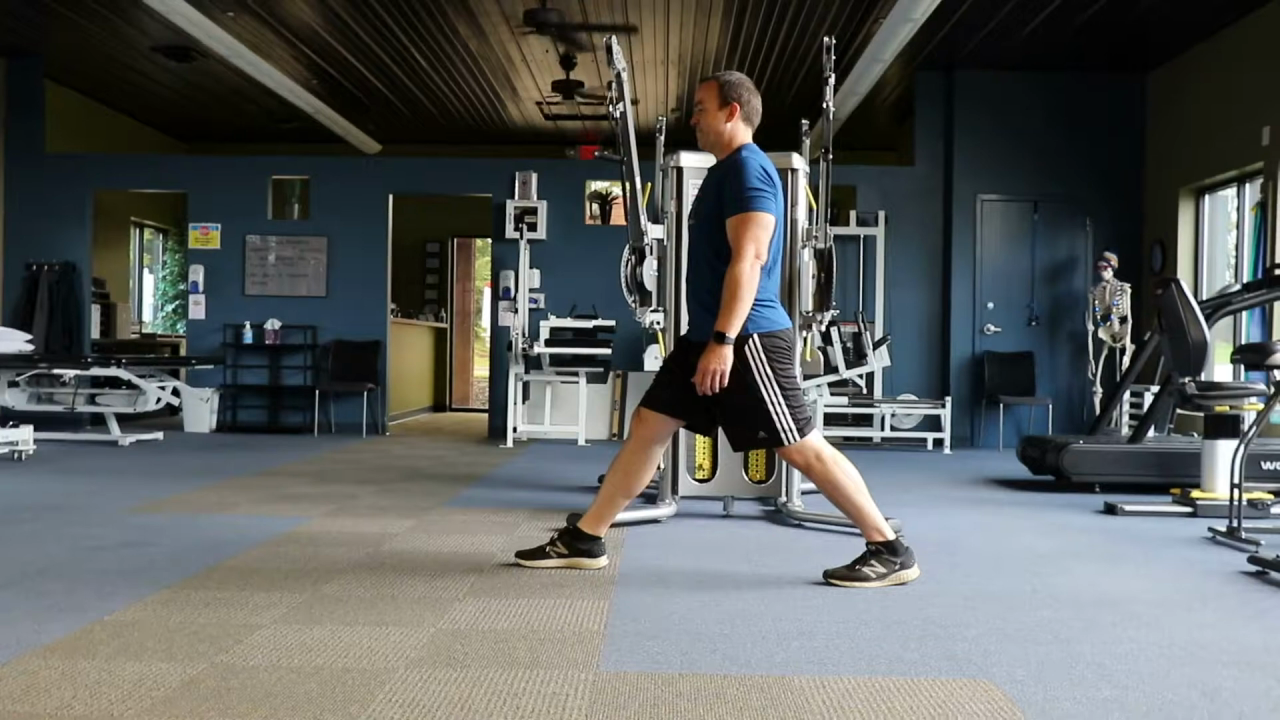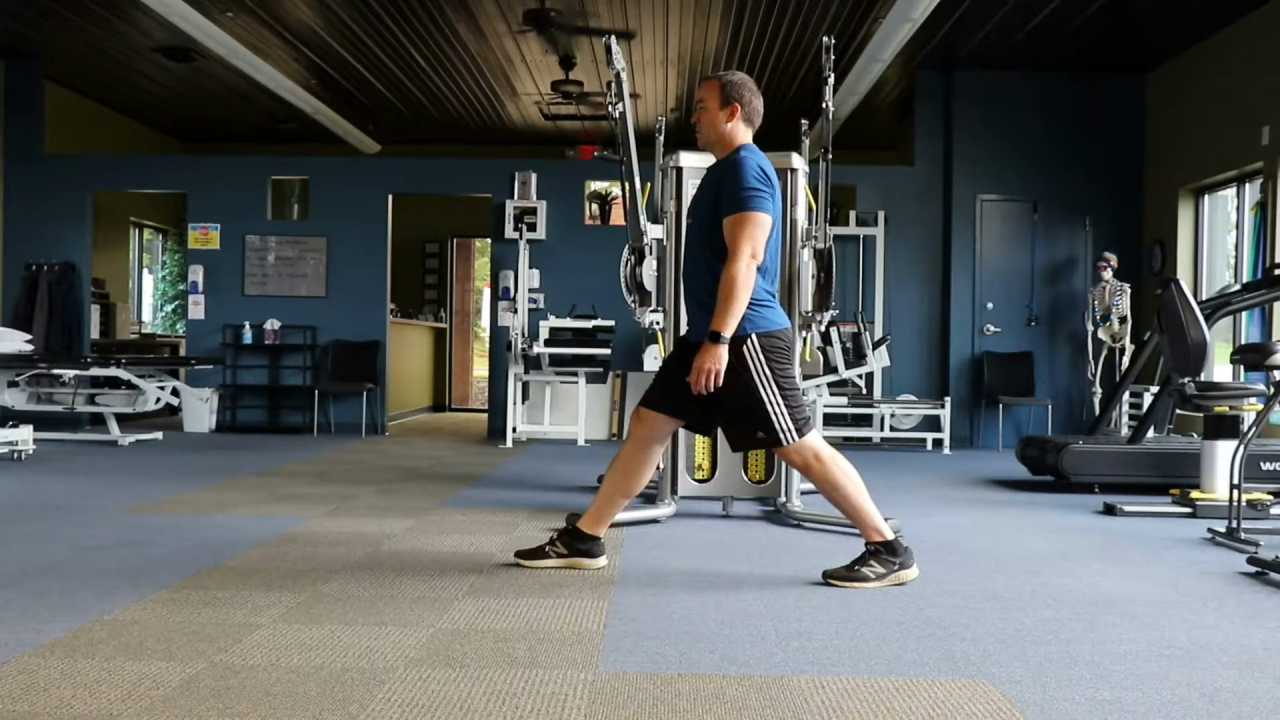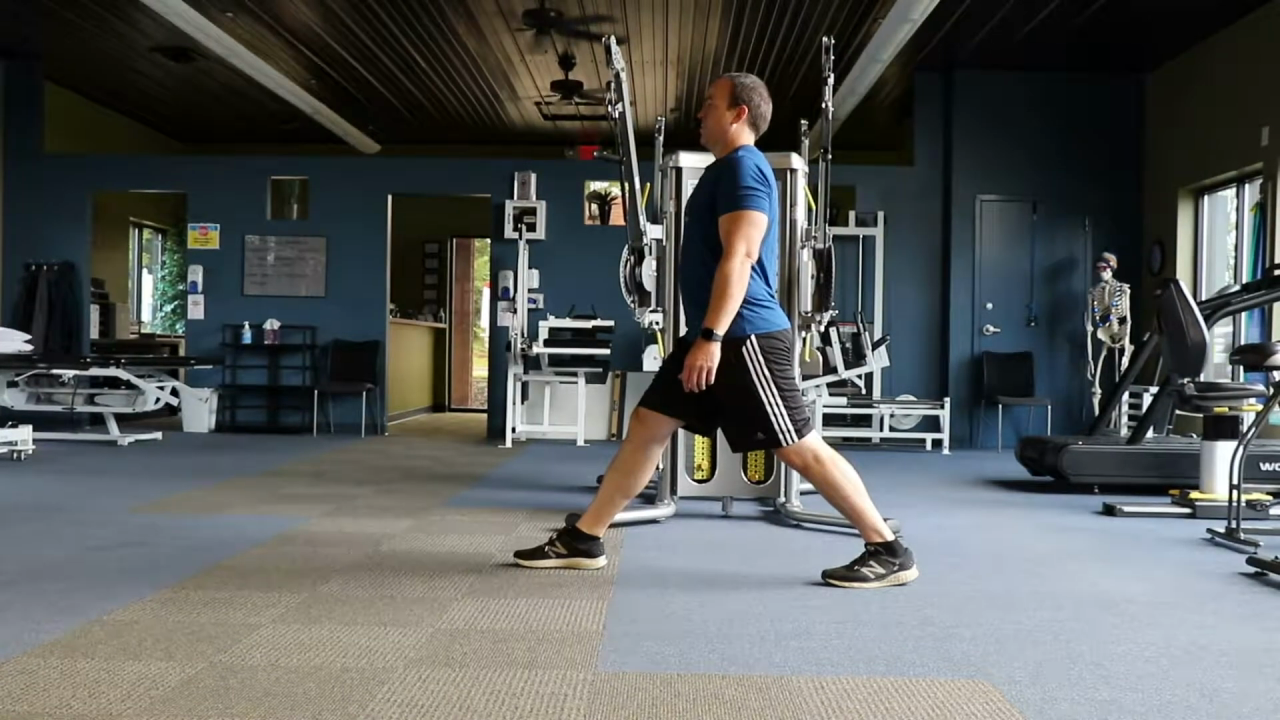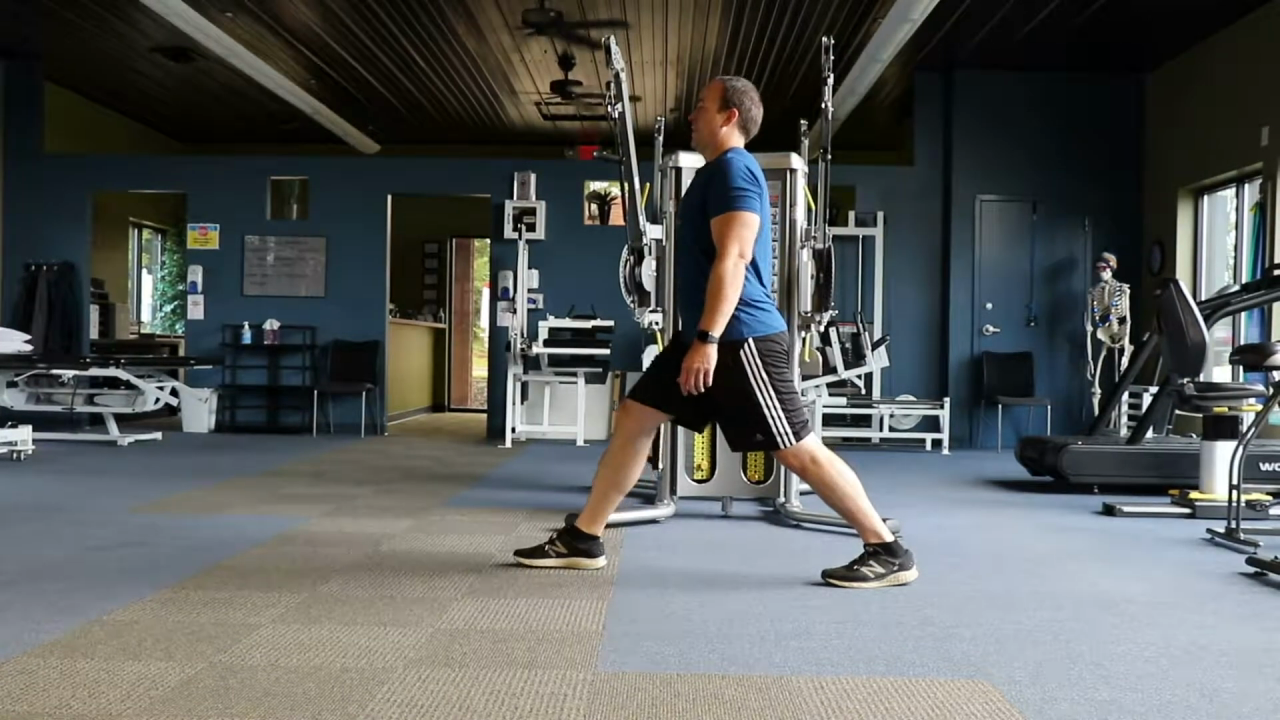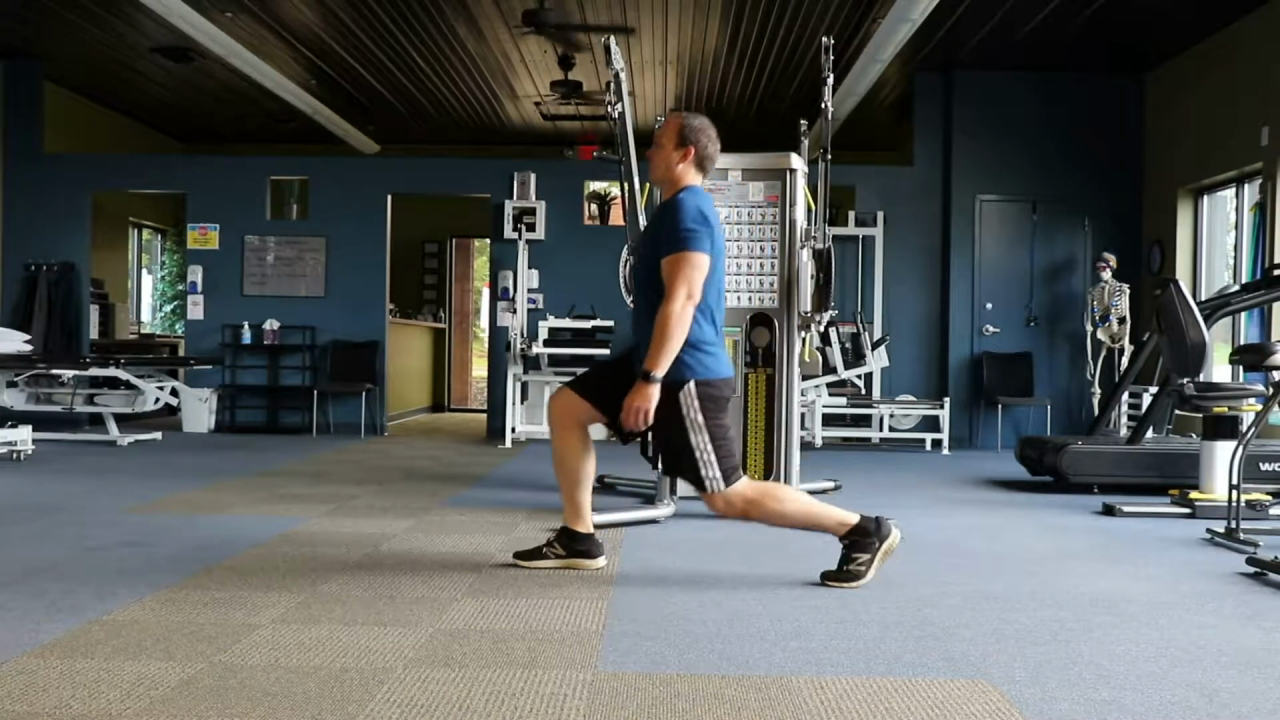
dt=0.5s
person 1, frame 1
left shoulder: (748, 168)
right shoulder: (727, 171)
left elbow: (749, 259)
left wrist: (723, 340)
left hip: (745, 337)
right hip: (708, 334)
left knee: (800, 446)
right knee: (647, 426)
left ankle: (890, 550)
right ankle: (584, 540)
person 1, frame 2
left shoulder: (745, 167)
right shoulder: (727, 170)
left elbow: (745, 258)
left wrist: (719, 341)
left hip: (745, 337)
right hip: (711, 334)
left knee: (800, 446)
right knee: (647, 425)
left ankle: (890, 550)
right ankle: (583, 540)
person 1, frame 3
left shoulder: (743, 167)
right shoulder: (728, 170)
left elbow: (739, 257)
left wrist: (711, 337)
left hip: (744, 336)
right hip: (716, 335)
left knee: (798, 447)
right knee: (646, 426)
left ankle: (889, 550)
right ankle: (582, 539)
person 1, frame 4
left shoulder: (733, 168)
right shoulder: (719, 172)
left elbow: (733, 258)
left wrist: (707, 339)
left hip: (741, 337)
right hip: (712, 335)
left knee: (797, 449)
right knee: (633, 418)
left ankle: (888, 551)
right ankle: (583, 539)
person 1, frame 5
left shoulder: (685, 207)
right shoulder: (681, 209)
left elbow: (682, 299)
left wrist: (649, 380)
left hip: (688, 374)
right hip: (665, 363)
left knee: (728, 497)
right knee: (564, 408)
left ankle: (862, 531)
right ankle: (578, 538)
